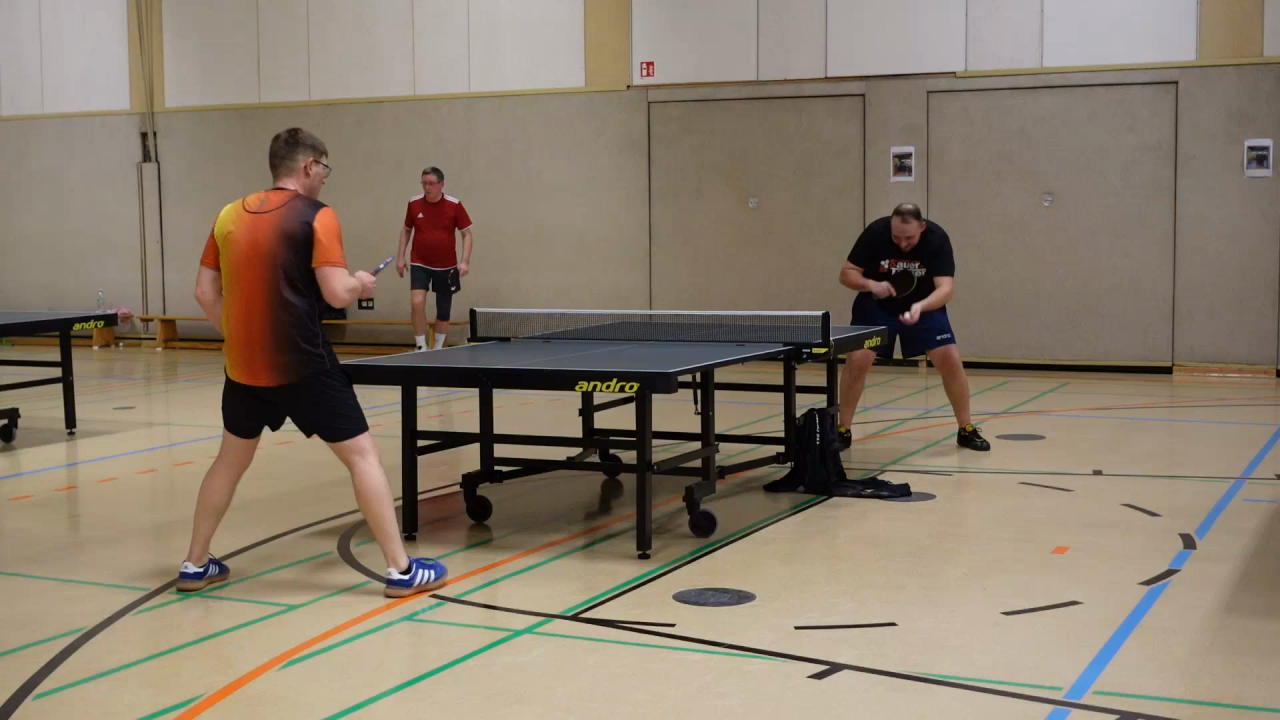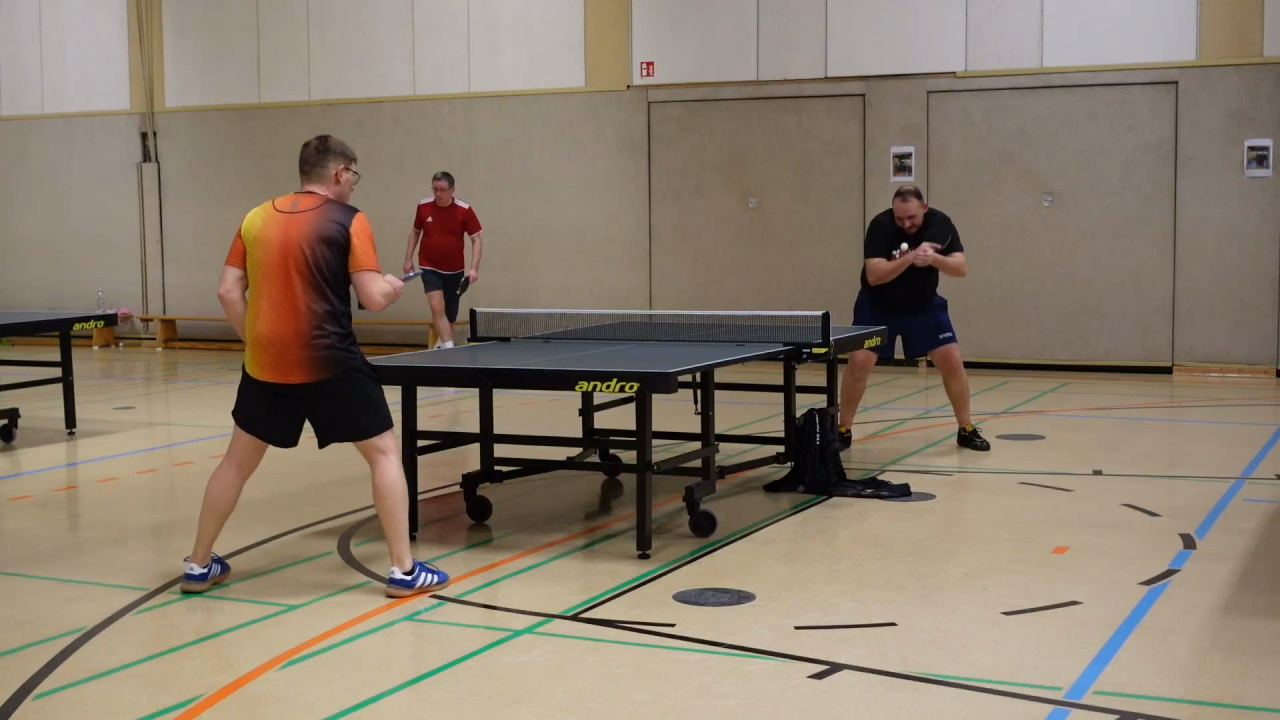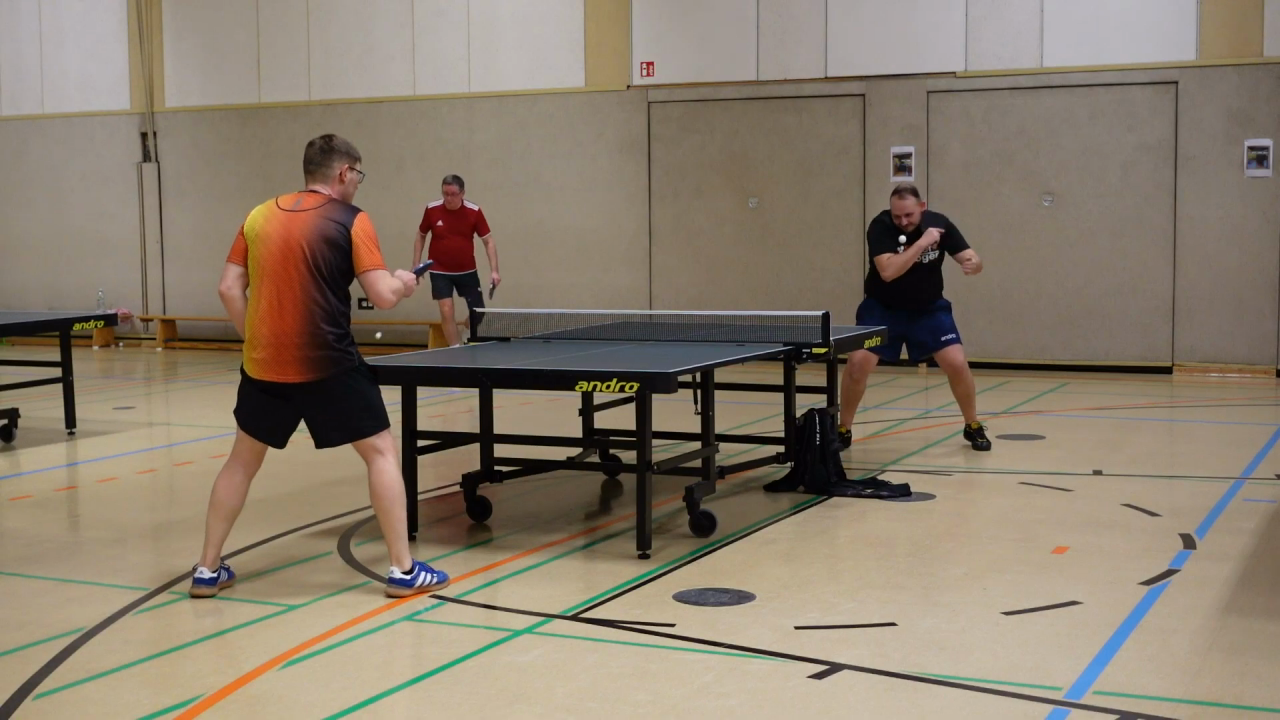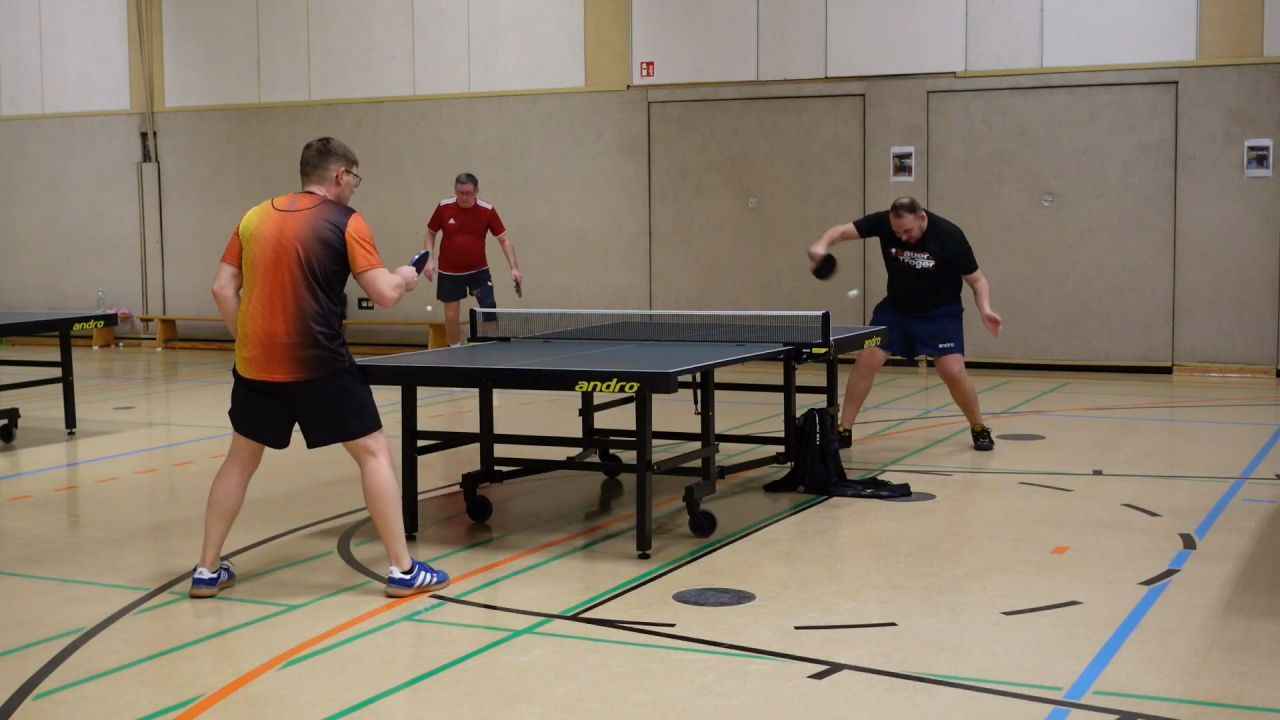
dt=0.2s
person 1, frame 1
left shoulder: (229, 215)
right shoulder: (317, 216)
left elbow: (205, 292)
right elbow: (336, 293)
right wrist: (362, 282)
left hip: (244, 366)
right hip: (302, 364)
left knee: (231, 460)
right knee: (361, 454)
left ankle: (195, 564)
right ankle: (401, 569)
person 1, frame 2
left shoulder: (256, 218)
right shoulder: (348, 221)
left elbow: (229, 291)
right elbow: (374, 298)
right wrist: (392, 285)
left hip: (265, 366)
right hip: (329, 364)
left knee: (238, 460)
right knee: (385, 452)
left ankle: (199, 565)
right ankle: (404, 570)
person 1, frame 3
left shoulder: (259, 216)
right shoulder: (351, 221)
left elbow: (229, 289)
right elbow: (384, 296)
right wrist: (403, 281)
left hip: (263, 365)
right hip: (327, 363)
left knee: (242, 461)
right knee: (381, 452)
left ankle: (207, 569)
right ankle: (403, 569)
person 1, frame 4
left shoulder: (254, 217)
right shoulder: (345, 221)
left elbow: (222, 289)
right elbow: (385, 294)
right wrist: (405, 276)
left hip: (255, 365)
right hip: (318, 363)
left knee: (240, 460)
right knee: (374, 453)
left ankle: (207, 570)
right ankle: (402, 569)
person 2, frame 1
left shoulder: (937, 239)
right shoulder: (875, 234)
left elbow: (945, 288)
right elbow: (847, 274)
left wrist: (920, 307)
right wrist: (869, 284)
left hip: (922, 308)
right hip: (877, 305)
left knee: (951, 361)
right knee: (857, 359)
left ankle: (967, 430)
right ankle: (842, 431)
person 2, frame 2
left shoulder: (939, 223)
right shoulder: (880, 226)
left elbow: (960, 268)
right elbow: (874, 277)
left wrist: (935, 259)
right wrist: (911, 257)
left hip: (924, 305)
right hip: (878, 304)
left knee: (952, 361)
right knee: (860, 360)
left ankle: (966, 430)
right ankle: (843, 430)
person 2, frame 3
left shoulder: (940, 224)
right shoulder: (881, 226)
left elbow: (971, 260)
right elbow: (887, 272)
left wrist: (974, 265)
right wrist: (922, 243)
left hip: (929, 309)
right hip: (882, 309)
left knee: (956, 363)
right knee: (858, 362)
left ankle: (974, 426)
right ankle: (843, 430)
person 2, frame 4
left shoulder: (949, 236)
right shoulder: (885, 223)
left elbow: (976, 279)
right elbow: (845, 229)
left wrist: (986, 310)
right wrist: (822, 245)
left hip: (941, 313)
right hip: (896, 309)
left knee: (953, 371)
right knee: (866, 361)
left ankle: (980, 429)
right ankle: (843, 430)
person 3, frame 1
left shoulder: (455, 205)
right shoulder: (414, 204)
left elbow: (467, 234)
right elbow: (406, 230)
left wrist: (465, 261)
right wrist: (401, 257)
left hip: (446, 266)
right hip: (420, 264)
left knee: (444, 310)
right knee: (417, 304)
left ankle: (437, 349)
right ankle: (420, 346)
person 3, frame 2
left shoulder: (465, 210)
right shoulder: (423, 206)
left elbow: (476, 240)
right elbow: (415, 232)
left wrist: (474, 268)
right wrist: (408, 258)
left hip: (455, 270)
right hip: (430, 267)
left knee: (451, 313)
right knee: (437, 306)
left ankle: (440, 345)
person 3, frame 3
left shoulder: (474, 212)
right shoulder: (432, 209)
left elbow: (488, 241)
right elbow: (421, 235)
left wrist: (494, 270)
right wrist: (416, 263)
left hip: (468, 271)
right hip: (440, 270)
left knee: (478, 312)
right knee: (447, 312)
person 3, frame 4
left shoulder: (488, 211)
right shoulder: (443, 207)
left elbow: (504, 239)
right elbow: (430, 233)
left wrist: (514, 267)
right wrist: (430, 259)
left hip: (479, 270)
right hip: (449, 271)
left knee: (489, 308)
right knee: (451, 316)
